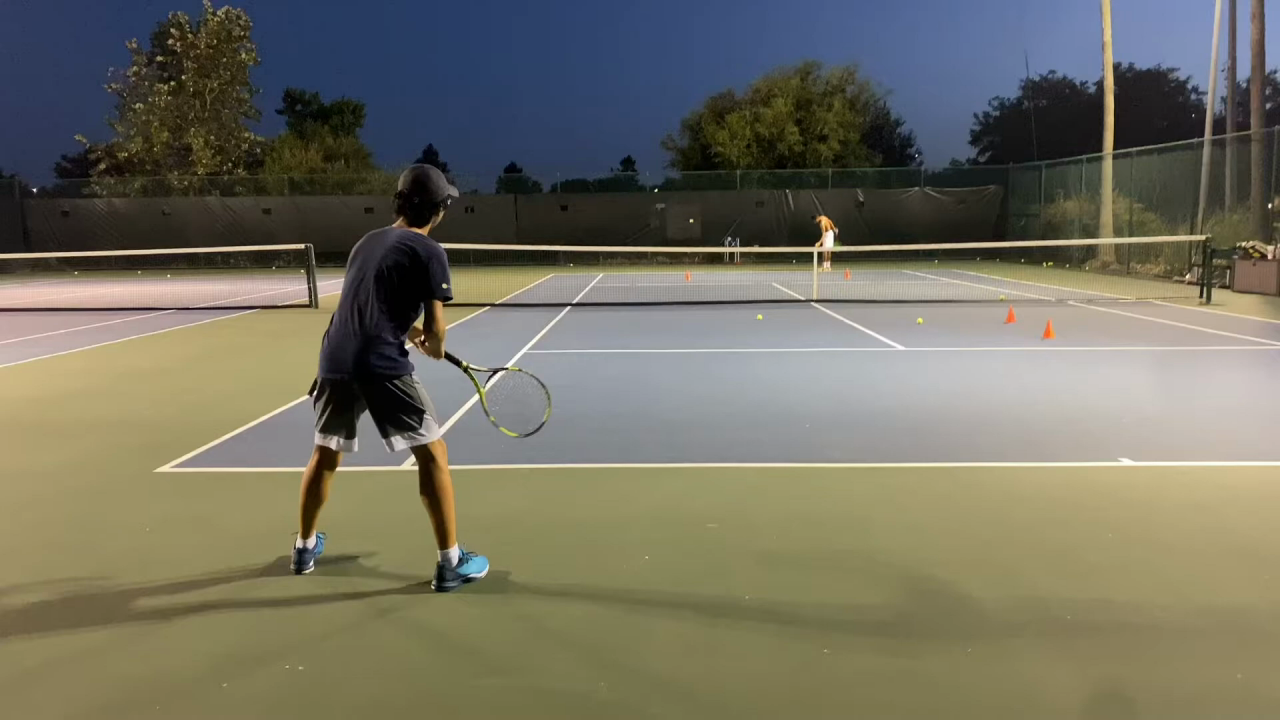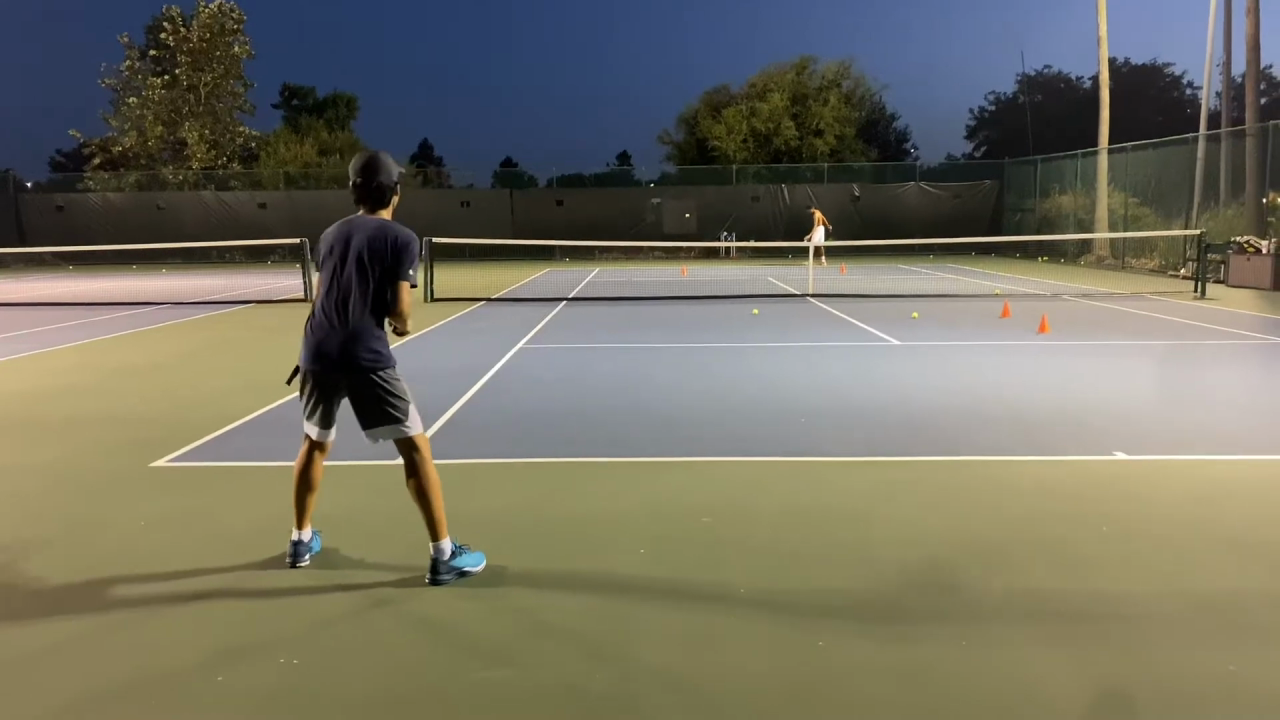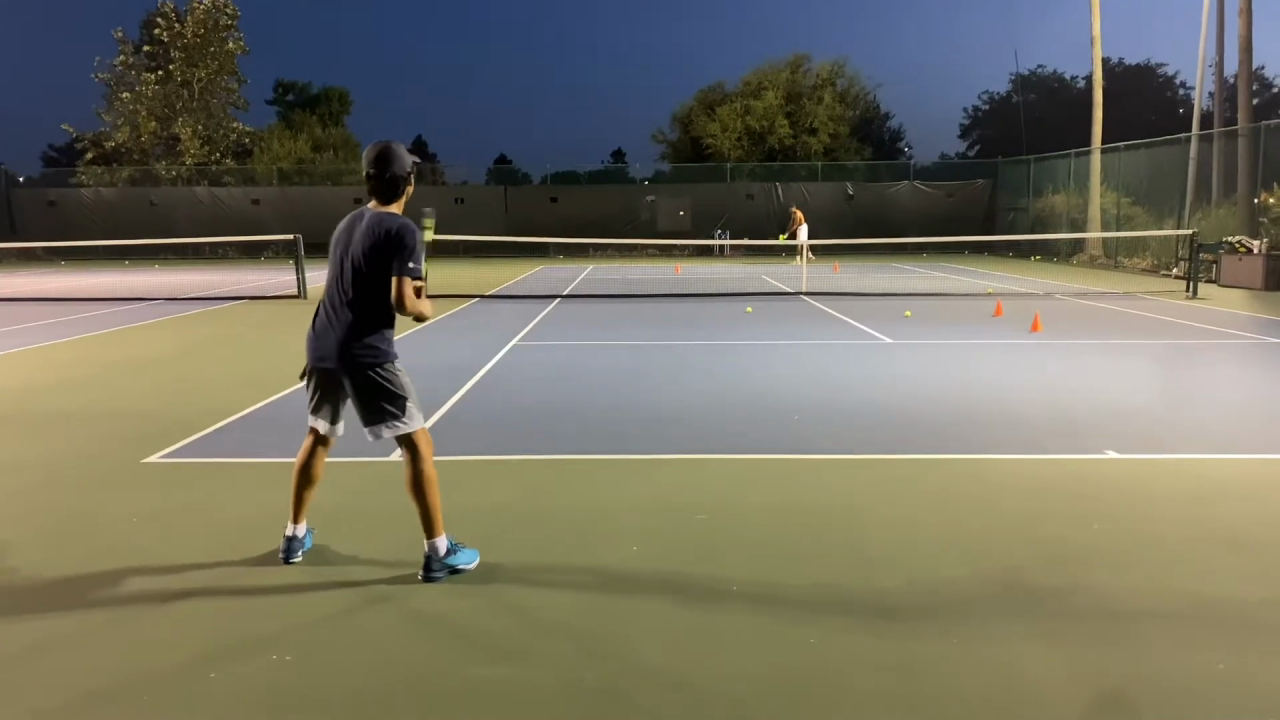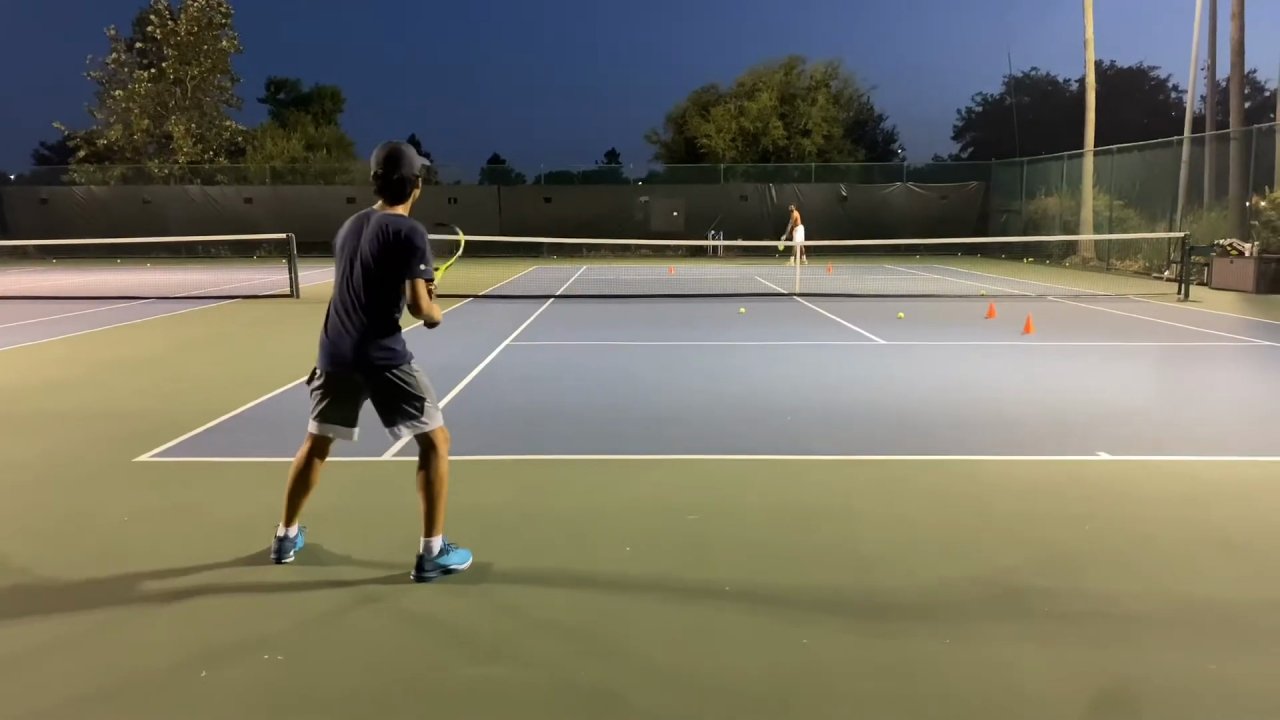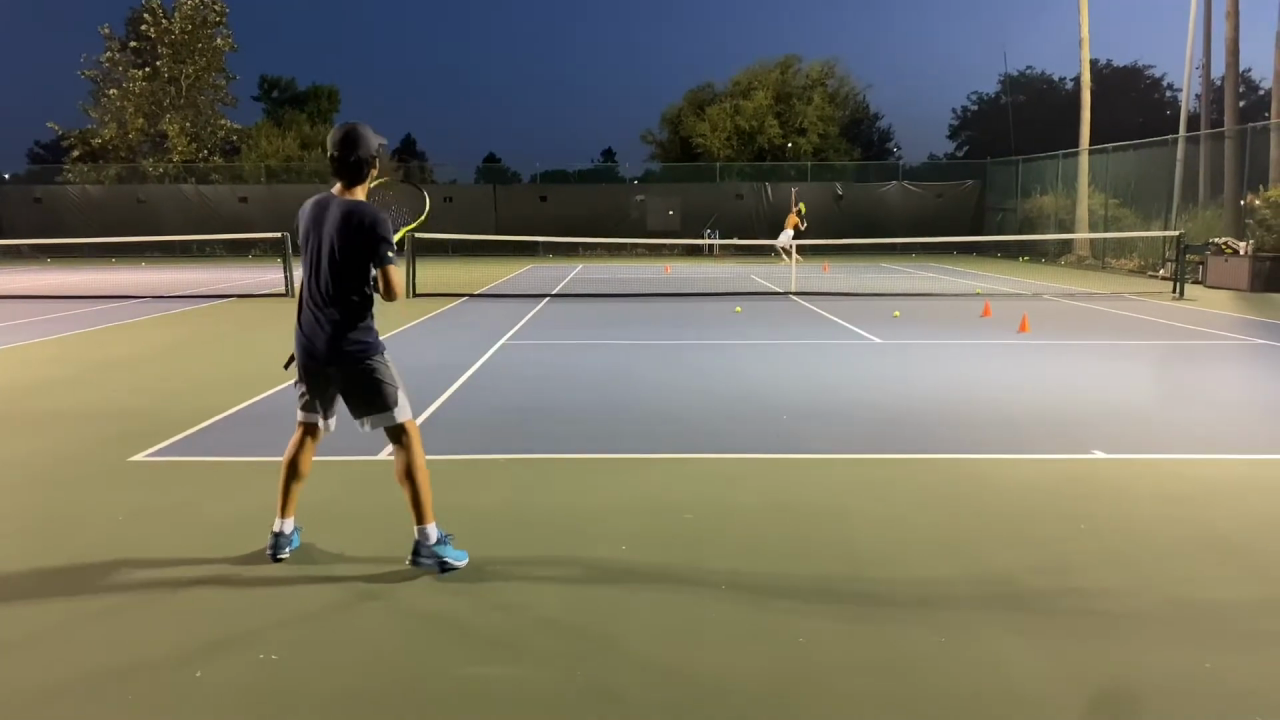
dt=0.7s
person 1, frame 1
left shoulder: (366, 243)
right shoulder: (429, 253)
right elbow: (435, 329)
right wrist: (435, 346)
left hip: (334, 360)
right hip: (382, 365)
left knee: (325, 454)
right knee: (433, 455)
left ankle: (305, 546)
right ankle: (451, 562)
person 1, frame 2
left shoulder: (331, 234)
right shoulder: (401, 238)
right elbow: (400, 310)
right wrist: (401, 325)
left hip: (317, 353)
right hip: (366, 356)
left knee: (315, 443)
right knee: (415, 448)
left ankle: (301, 540)
right ankle: (444, 555)
person 1, frame 3
left shoulder: (348, 223)
right shoulder: (403, 231)
right elbow: (404, 305)
left wrist: (403, 291)
right wrist: (422, 307)
left hip: (322, 346)
right hip: (367, 352)
left knee: (318, 436)
right knee: (417, 444)
left ankle: (295, 535)
right ankle: (439, 552)
person 1, frame 4
left shoulder: (351, 226)
right shoulder: (410, 232)
right elbow: (419, 304)
right wrist: (434, 314)
left hip: (335, 352)
right hip: (382, 354)
left knee: (317, 441)
right knee: (435, 441)
left ankle: (286, 535)
right ankle: (432, 552)
person 1, frame 5
left shoulder: (309, 209)
right shoulder: (372, 220)
right elbow: (393, 292)
left hip: (310, 342)
right hip: (355, 345)
left knee: (307, 431)
right knee: (405, 434)
left ankle: (282, 532)
right ankle: (428, 540)
